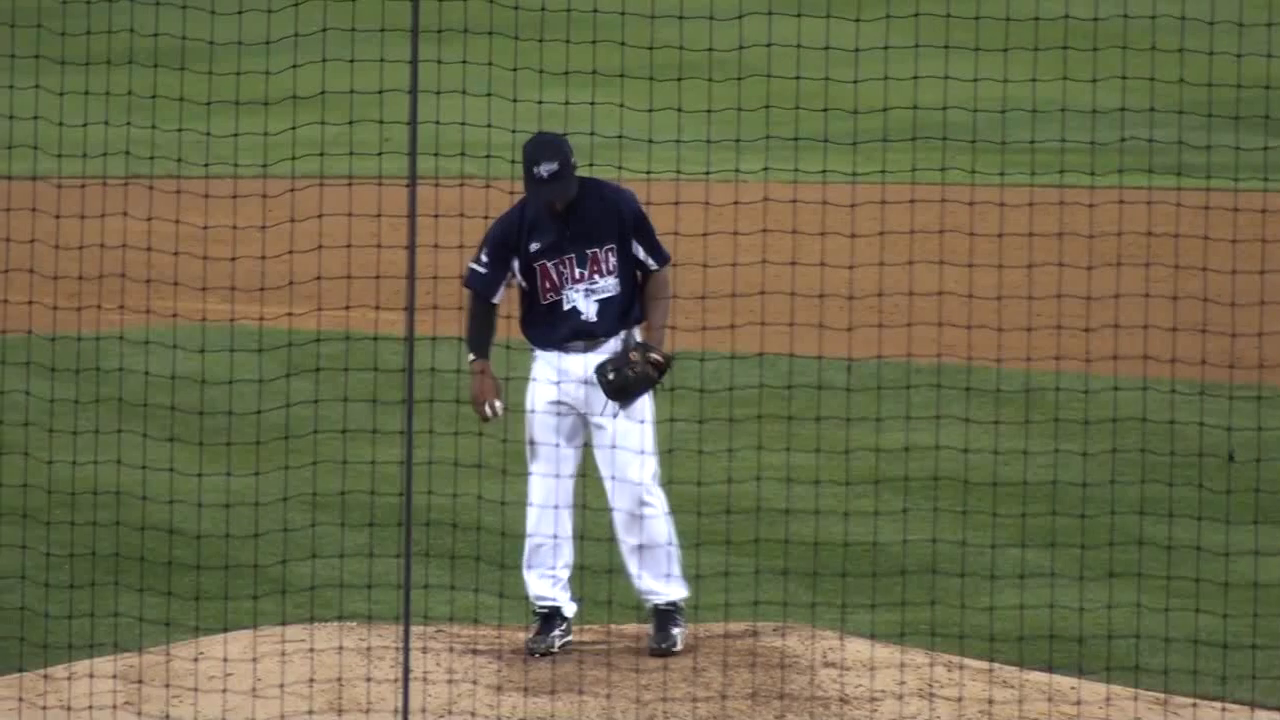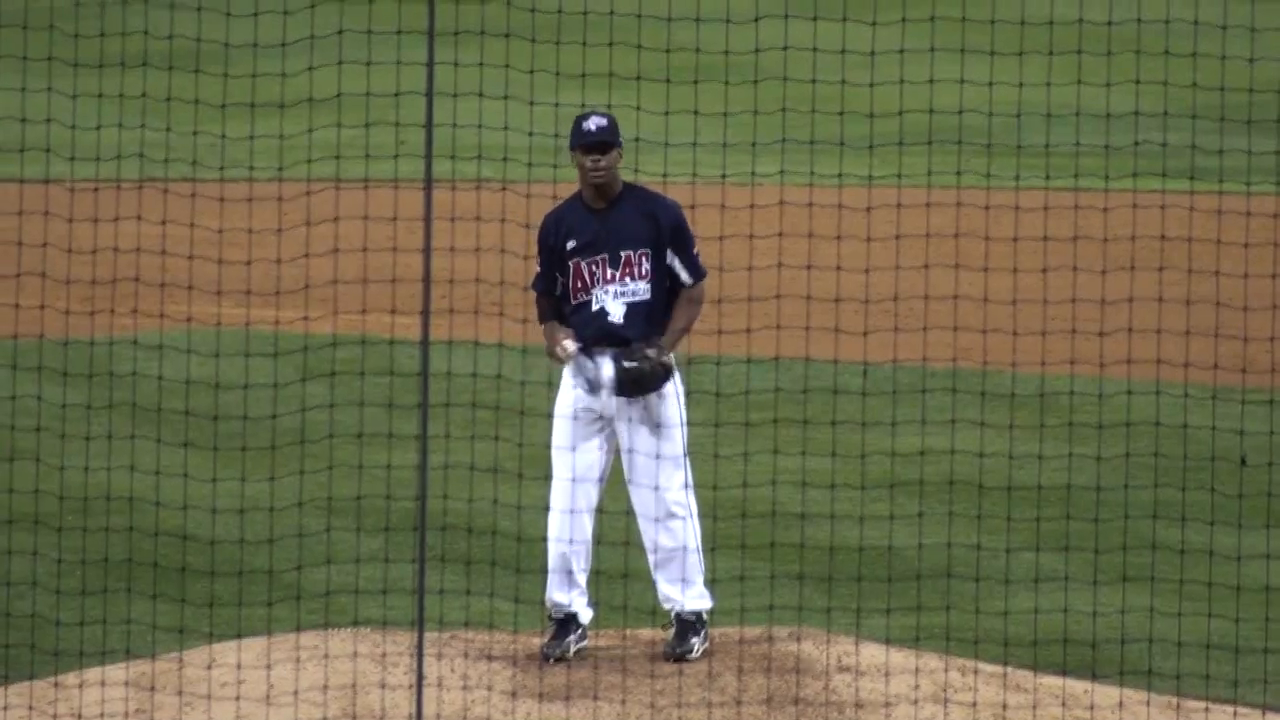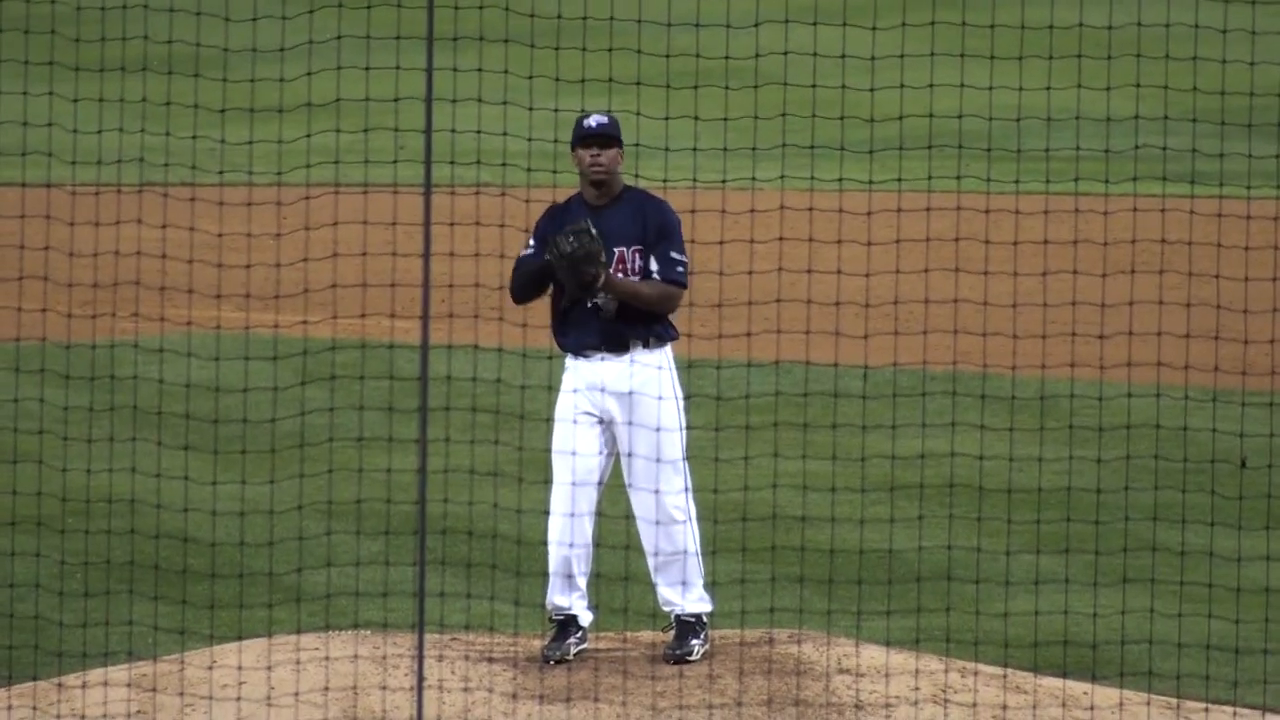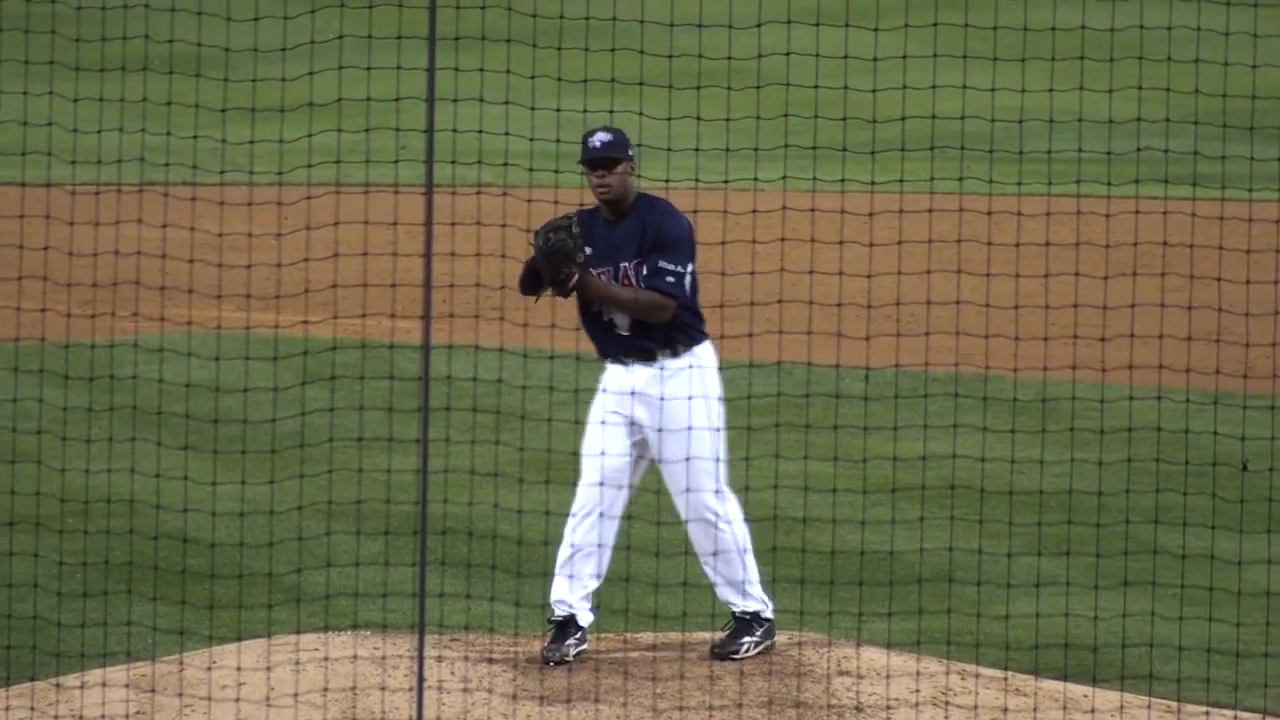
dt=0.5s
person 1, frame 1
left shoulder: (617, 205)
right shoulder: (513, 227)
left elbow: (656, 273)
right elbow: (483, 298)
left wrist: (653, 340)
right wrist: (480, 363)
left hip: (615, 359)
right hip: (552, 367)
left knee: (636, 487)
right knee: (546, 492)
left ankle: (668, 605)
right ankle: (553, 611)
person 1, frame 2
left shoulder: (659, 213)
right shoulder: (557, 225)
left elbow: (692, 289)
right elbow: (547, 298)
left wrist: (665, 347)
right wrist: (552, 330)
right hip: (584, 372)
left knee: (665, 495)
right knee: (568, 498)
left ankle: (690, 614)
right ankle: (570, 615)
person 1, frame 3
left shoulder: (655, 213)
right shoulder: (556, 219)
left elbow: (671, 295)
right elbow: (519, 290)
left wrist: (607, 279)
right wrist: (552, 261)
left hip: (646, 368)
right hip: (582, 372)
left knee: (664, 494)
right knee: (570, 498)
left ankle: (690, 616)
right ankle: (569, 618)
person 1, frame 4
left shoulder: (666, 223)
right shoulder: (582, 227)
left elbow: (661, 306)
right elbow: (529, 285)
left wrist: (588, 284)
left hip: (681, 371)
right hip: (619, 376)
left knee: (703, 496)
right knee: (595, 495)
left ankle: (753, 614)
right ankle: (570, 617)
